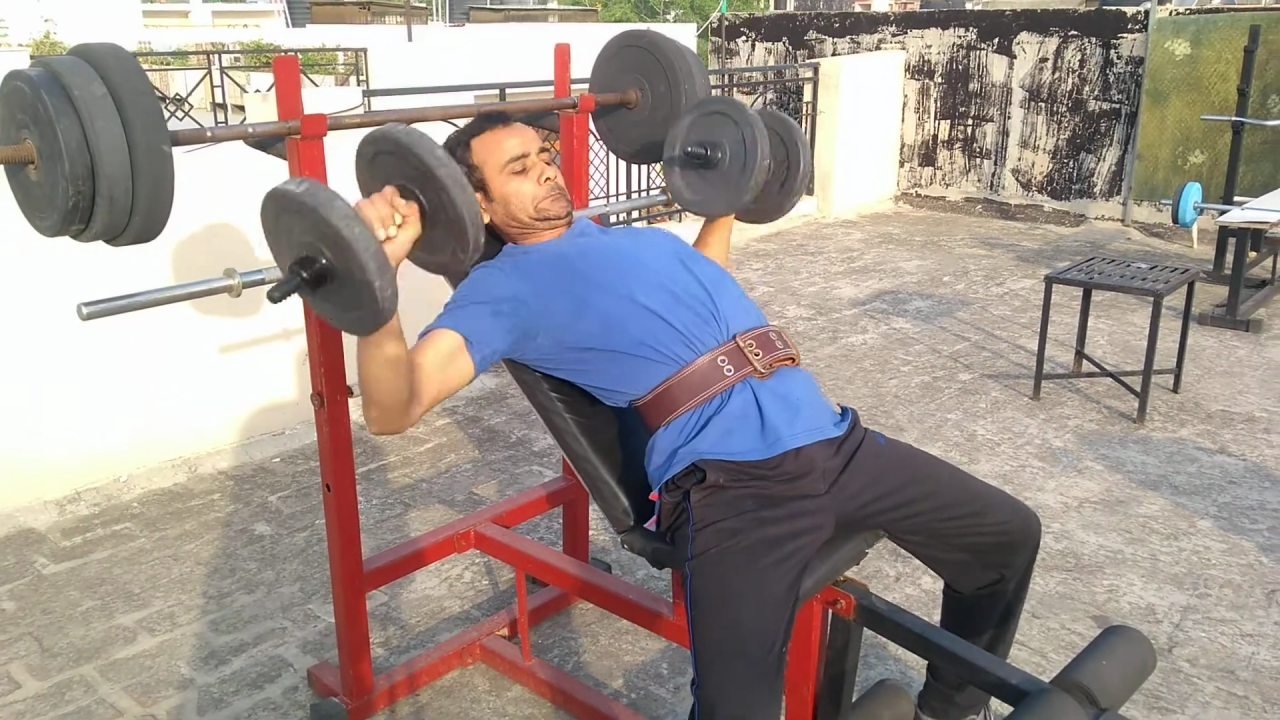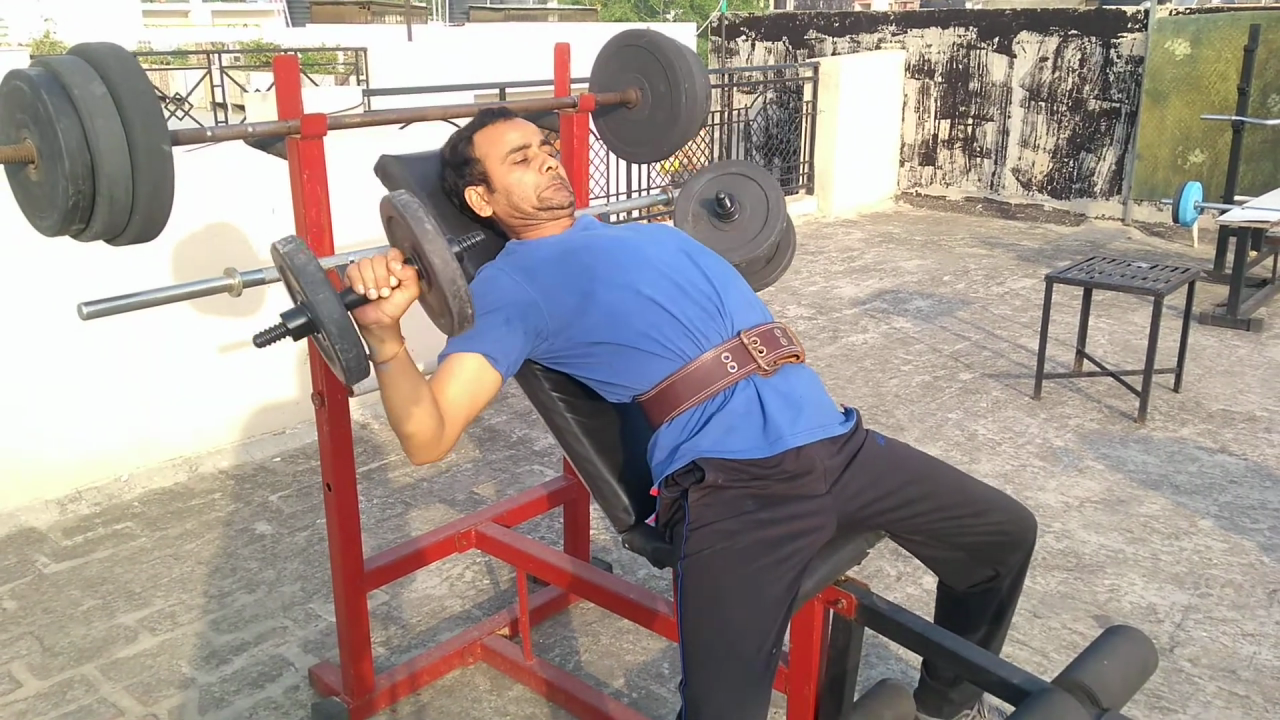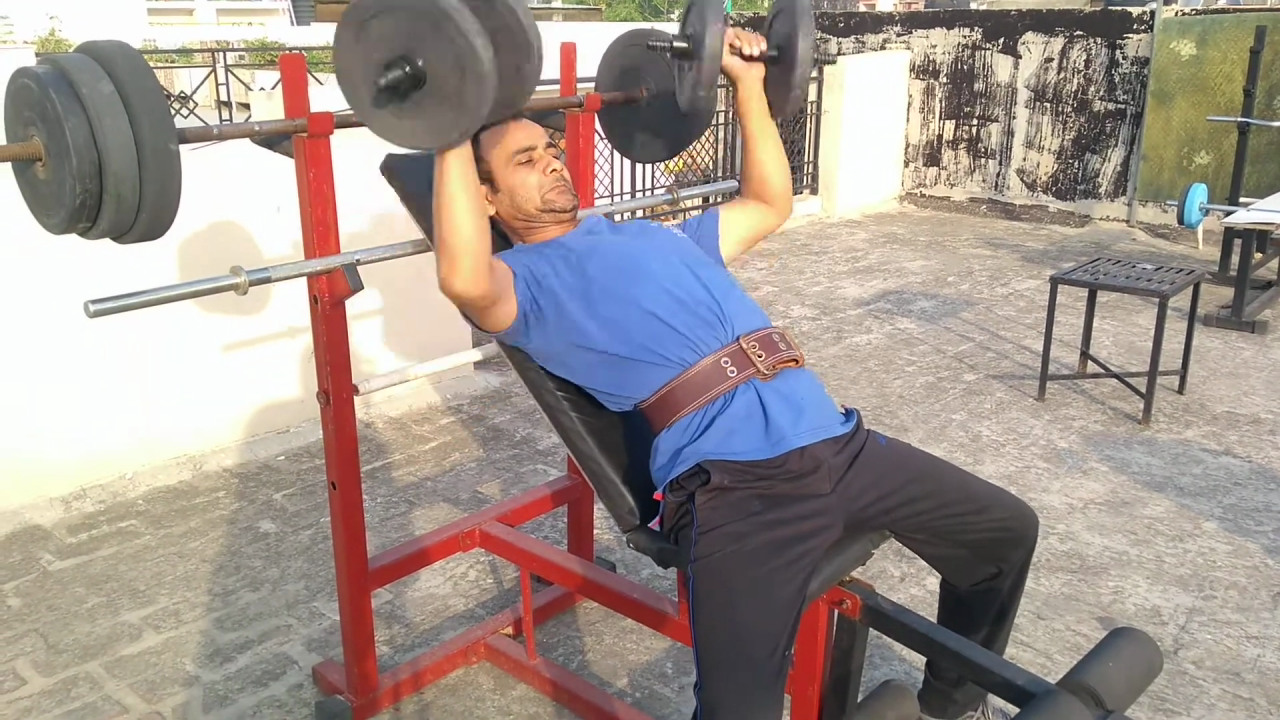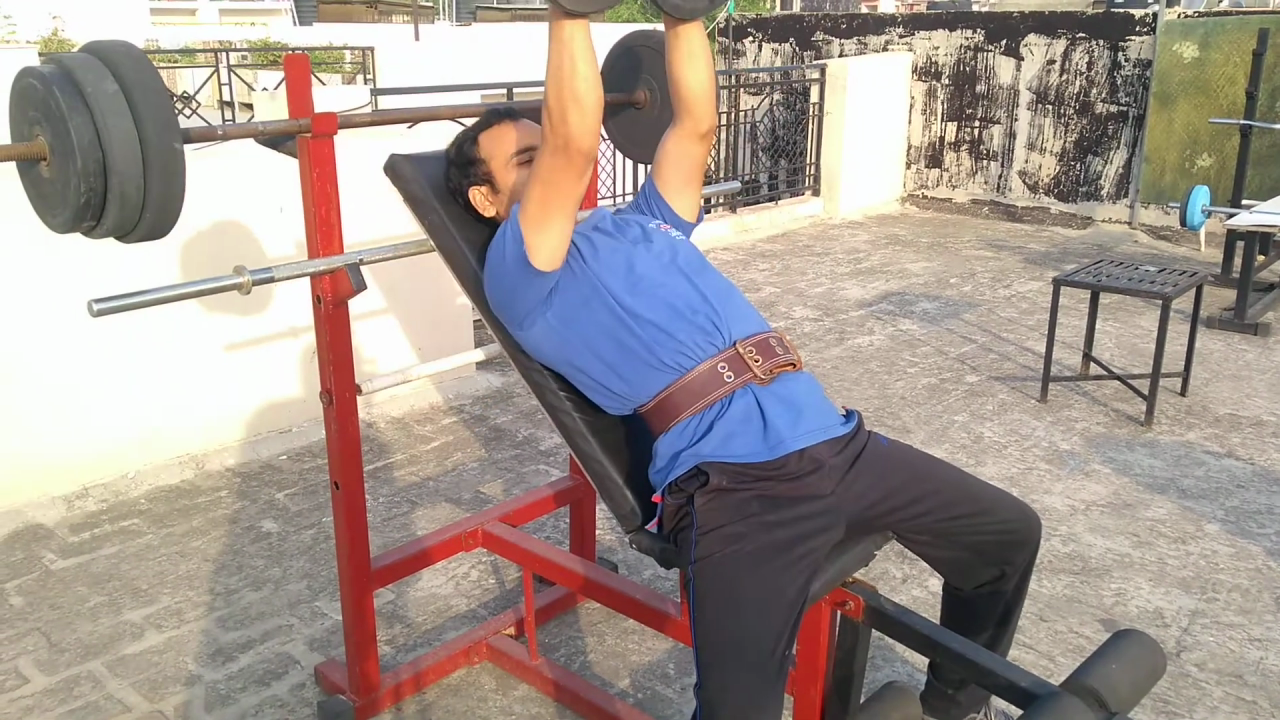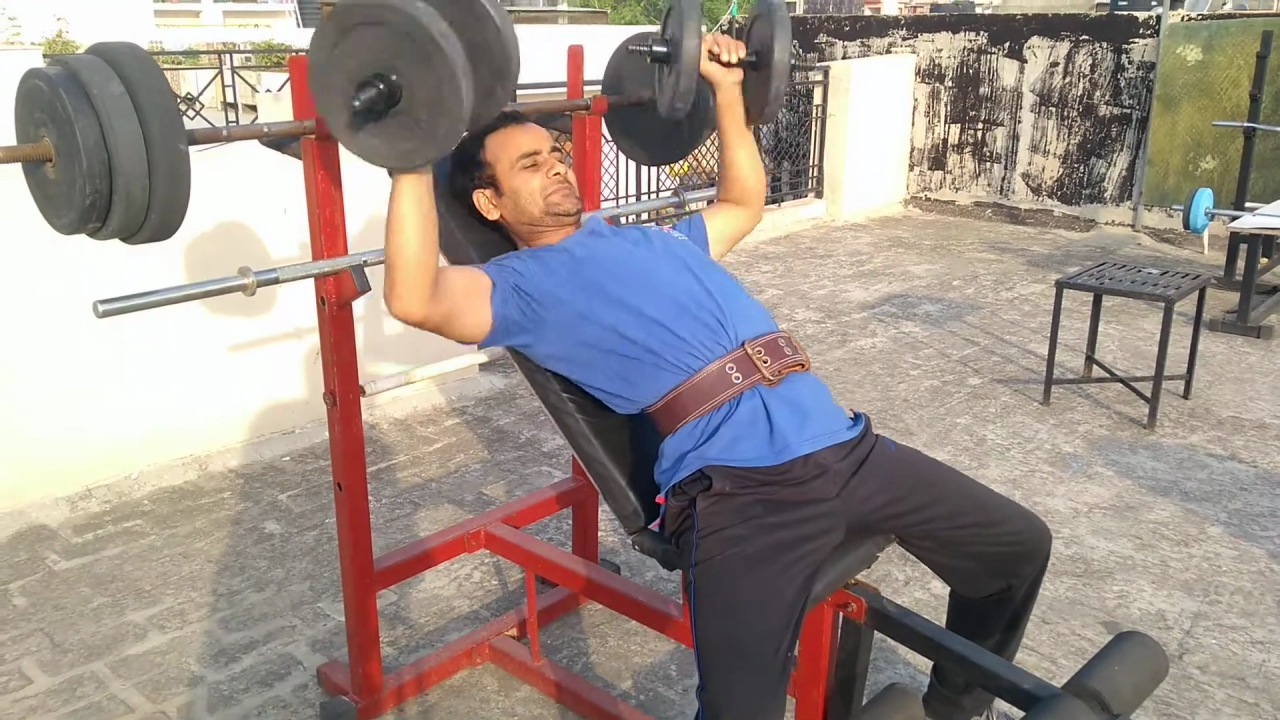
dt=0.5s
person 1, frame 1
left shoulder: (627, 234)
right shoulder: (506, 285)
right elbow: (394, 406)
left hip: (828, 438)
right hip: (727, 481)
left knee: (1009, 533)
person 1, frame 2
left shoulder: (637, 234)
right shoulder: (509, 283)
right elbow: (428, 436)
right wrist: (383, 330)
left hip: (832, 438)
right hip: (730, 480)
left knee: (1005, 535)
person 1, frame 3
left shoulder: (647, 235)
right shoulder: (524, 277)
left elbow: (768, 206)
right elbow: (466, 278)
left wrist: (749, 85)
right wrist: (453, 138)
left hip: (835, 441)
right hip: (736, 481)
left knee: (1008, 531)
person 1, frame 4
left shoulder: (640, 224)
right shoulder: (521, 272)
left elbow: (696, 124)
right elbow: (577, 143)
left wrist: (682, 16)
right wrist: (567, 14)
left hip: (832, 440)
right hip: (732, 483)
left knee: (1011, 532)
person 1, frame 5
left shoulder: (649, 236)
right shoulder: (523, 282)
left elbow: (743, 203)
right elbow: (416, 297)
left wrist: (726, 93)
left hip: (840, 441)
right hip: (737, 483)
left knee: (1019, 542)
